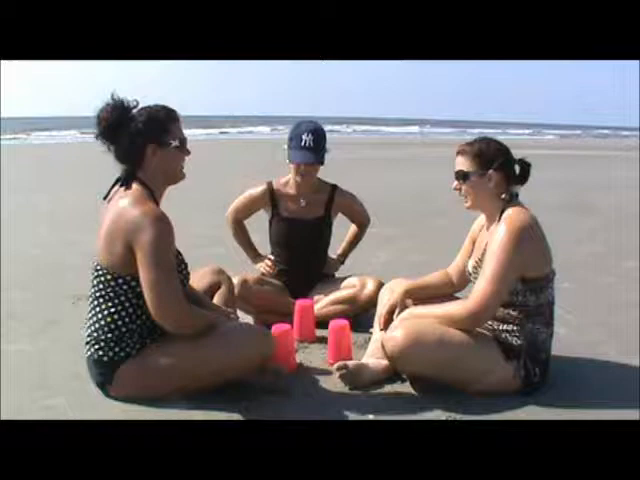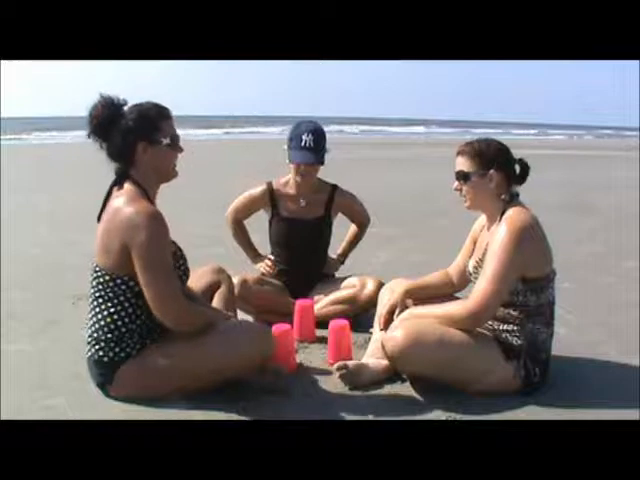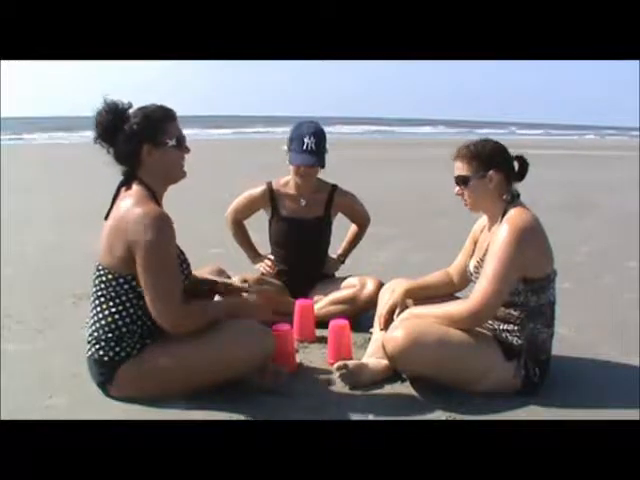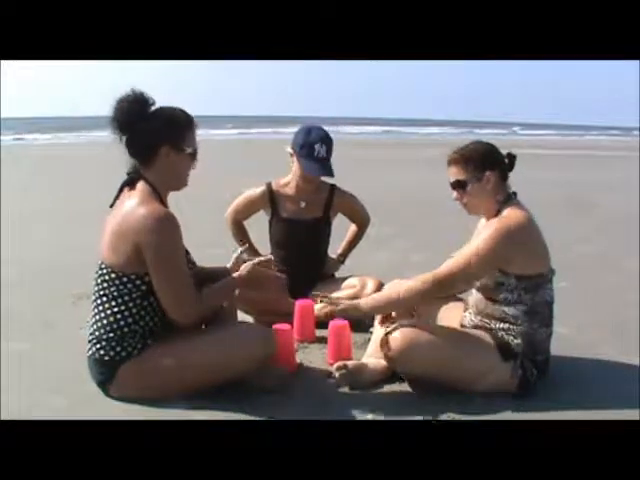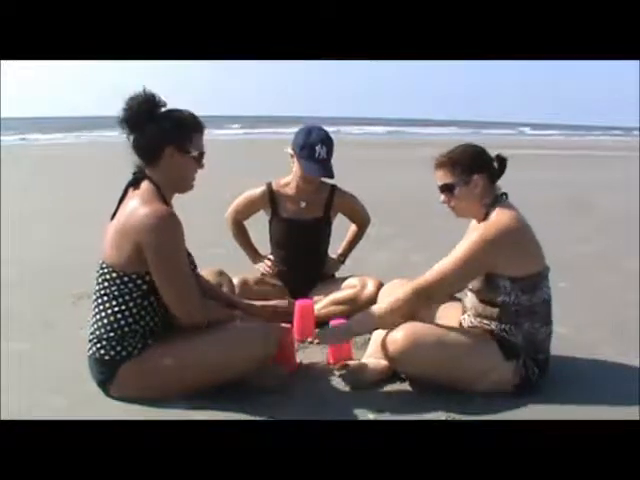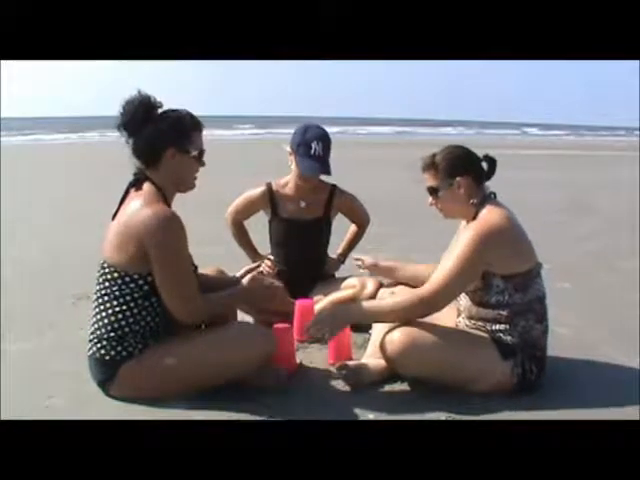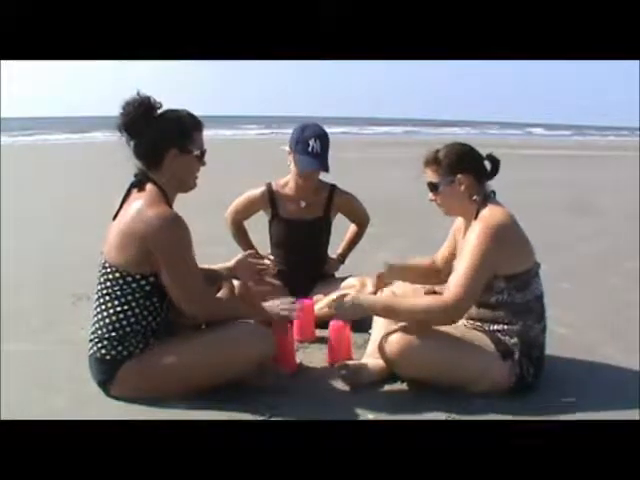
dt=0.4s
person 1, frame 1
left shoulder: (127, 196)
right shoulder: (148, 218)
left elbow: (172, 284)
right elbow: (173, 318)
left wrist: (217, 315)
right wrist: (222, 319)
left hip: (120, 347)
right hip: (125, 366)
left knee: (216, 277)
right knee: (257, 342)
left ankle: (222, 358)
person 1, frame 2
left shoulder: (125, 198)
right shoulder: (142, 217)
left elbow: (168, 285)
right elbow: (175, 316)
left wrist: (217, 318)
right wrist: (222, 319)
left hip: (122, 346)
right hip: (126, 366)
left knee: (217, 276)
right knee: (258, 340)
left ankle: (222, 361)
person 1, frame 3
left shoulder: (133, 199)
right shoulder: (149, 219)
right elbow: (173, 319)
left wrist: (219, 286)
right wrist: (234, 308)
left hip: (123, 347)
right hip: (125, 366)
left knee: (219, 285)
right knee: (259, 340)
left ankle: (223, 357)
person 1, frame 4
left shoulder: (134, 196)
right shoulder: (155, 218)
left elbow: (179, 278)
right elbow: (185, 312)
left wrist: (231, 274)
right wrist: (237, 281)
left hip: (121, 347)
right hip: (126, 365)
left knee: (219, 284)
right knee: (260, 341)
left ankle: (222, 359)
person 1, frame 5
left shoulder: (141, 198)
right shoulder: (157, 218)
left elbow: (187, 282)
right elbow: (189, 312)
left wrist: (240, 308)
right wrist: (244, 317)
left hip: (125, 348)
right hip: (128, 366)
left knee: (218, 278)
right knee: (262, 340)
left ankle: (223, 361)
person 1, frame 6
left shoulder: (141, 198)
right shoulder: (160, 219)
left elbow: (182, 284)
right elbow: (188, 310)
left wrist: (233, 284)
right wrist: (244, 297)
left hip: (124, 348)
right hip: (127, 366)
left knee: (216, 277)
right knee: (261, 342)
left ankle: (223, 361)
person 1, frame 7
left shoulder: (141, 198)
right shoulder: (162, 220)
right elbow: (199, 307)
left wrist: (227, 271)
right wrist: (262, 312)
left hip: (122, 351)
right hip: (128, 367)
left knee: (221, 286)
right knee: (260, 340)
person 2, frame 1
left shoulder: (513, 227)
right shoulder: (486, 221)
left elbow: (474, 313)
right elbow: (453, 277)
left wrist: (412, 313)
right wrist: (404, 291)
left hip: (516, 359)
right hip: (487, 330)
left knee: (401, 338)
right knee: (394, 290)
left ankle: (385, 364)
right ankle: (374, 363)
person 2, frame 2
left shoulder: (513, 227)
right shoulder: (487, 221)
left elbow: (475, 313)
right elbow: (453, 277)
left wrist: (412, 313)
right wrist: (404, 291)
left hip: (516, 358)
right hip: (487, 329)
left knee: (401, 337)
right knee: (394, 290)
left ankle: (384, 363)
right ankle: (375, 362)
person 2, frame 3
left shoulder: (515, 227)
right shoulder: (488, 221)
left elbow: (475, 311)
right elbow: (454, 277)
left wrist: (411, 314)
right wrist: (405, 290)
left hip: (516, 358)
right hip: (487, 330)
left knee: (402, 338)
right knee: (394, 289)
left ankle: (385, 364)
right ankle: (376, 363)
person 2, frame 4
left shoulder: (507, 227)
right shoulder: (493, 219)
left elbow: (439, 282)
right elbow: (452, 278)
left wrist: (359, 305)
right wrist: (405, 290)
left hip: (514, 358)
left knee: (400, 340)
right knee: (396, 290)
left ankle: (383, 365)
right ankle: (374, 363)
person 2, frame 5
left shoulder: (495, 231)
right shoulder: (487, 219)
left elbow: (423, 293)
right elbow: (441, 282)
left wrist: (350, 327)
left hip: (514, 358)
left knee: (401, 341)
right knee: (394, 290)
left ankle: (383, 364)
right ankle: (374, 363)
person 2, frame 6
left shoulder: (485, 229)
right shoulder: (478, 217)
left elbow: (427, 301)
right elbow: (439, 281)
left wrist: (349, 312)
right wrist: (383, 268)
left hip: (511, 357)
left knee: (399, 343)
right knee: (392, 294)
left ankle: (378, 364)
right ankle: (373, 363)
person 2, frame 7
left shoulder: (488, 227)
right shoulder: (467, 221)
left elbow: (449, 309)
right elbow: (437, 266)
left wrist: (369, 304)
right wrist: (399, 270)
left hip: (510, 356)
left knee: (398, 344)
right knee: (395, 292)
left ankle: (379, 362)
right ankle: (374, 363)
person 3, frame 1
left shoulder: (336, 198)
right shoulder: (268, 194)
left elbow: (362, 221)
right elbow: (233, 217)
left wrist: (340, 258)
right wrist: (256, 258)
left hip: (320, 287)
right hip: (278, 285)
left knee: (373, 288)
right knee: (236, 287)
left ankle: (282, 317)
right ankle: (329, 311)
person 3, frame 2
left shoulder: (336, 198)
right shoulder: (267, 194)
left elbow: (362, 221)
right elbow: (233, 217)
left wrist: (340, 258)
right wrist: (256, 257)
left hip: (319, 286)
right hip: (279, 286)
left knee: (373, 289)
right knee: (236, 287)
left ankle: (280, 318)
right ankle: (333, 310)
person 3, frame 3
left shoulder: (336, 198)
right shoulder: (268, 194)
left elbow: (363, 221)
right elbow: (233, 217)
left wrist: (340, 258)
right wrist: (256, 257)
left hip: (319, 286)
right hip: (278, 286)
left knee: (373, 289)
left ankle: (288, 317)
right ankle: (331, 311)
person 3, frame 4
left shoulder: (336, 198)
right shoulder: (267, 195)
left elbow: (362, 221)
right elbow: (233, 217)
left wrist: (340, 258)
right wrist: (255, 257)
left hip: (320, 286)
right hip: (279, 285)
left knee: (373, 288)
left ankle: (287, 317)
right ankle: (323, 312)
person 3, frame 5
left shoulder: (336, 198)
right shoulder: (267, 195)
left elbow: (363, 221)
right elbow: (233, 217)
left wrist: (340, 258)
right wrist: (256, 258)
left hip: (320, 286)
right hip: (279, 285)
left knee: (373, 289)
right knee: (237, 287)
right ankle: (327, 312)
person 3, frame 6
left shoulder: (336, 198)
right shoulder: (267, 195)
left elbow: (362, 221)
right elbow: (233, 217)
left wrist: (340, 258)
right wrist: (256, 258)
left hip: (320, 286)
left knee: (372, 289)
person 3, frame 7
left shoulder: (336, 198)
right shoulder: (267, 195)
left elbow: (362, 221)
right elbow: (232, 218)
left wrist: (339, 258)
left hip: (319, 285)
right hip: (279, 285)
left knee: (371, 288)
right ankle: (321, 311)
